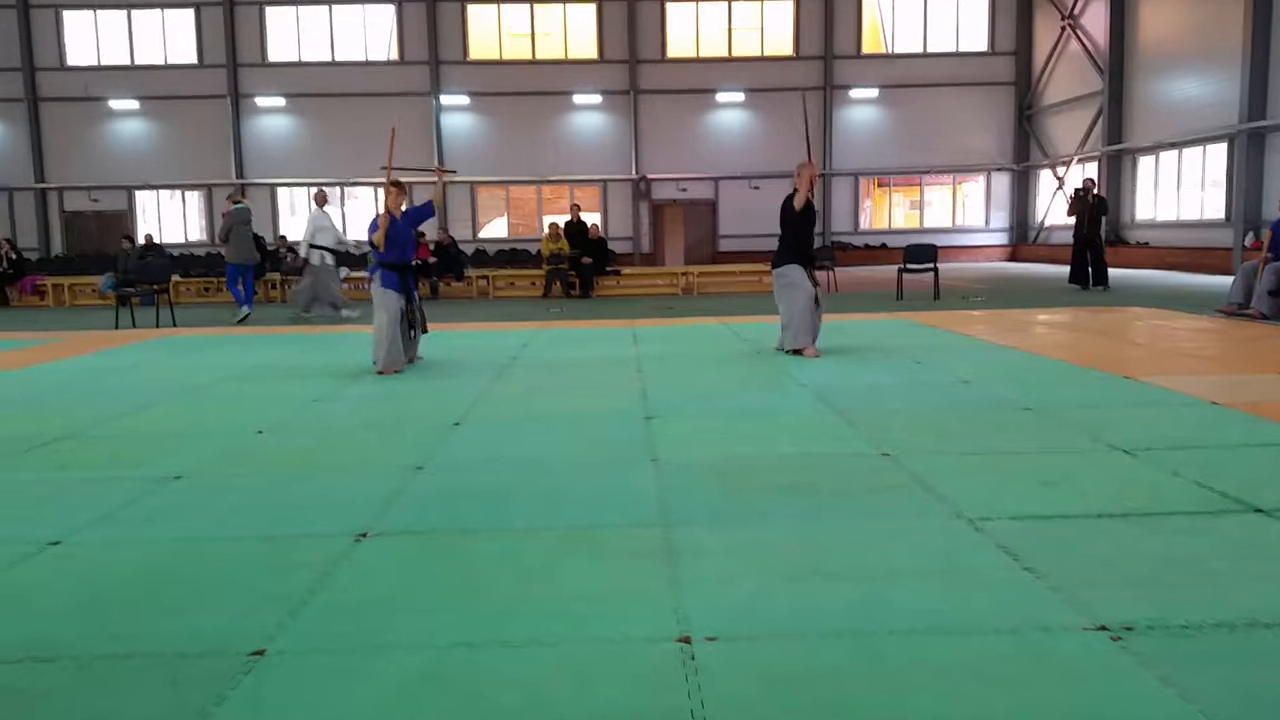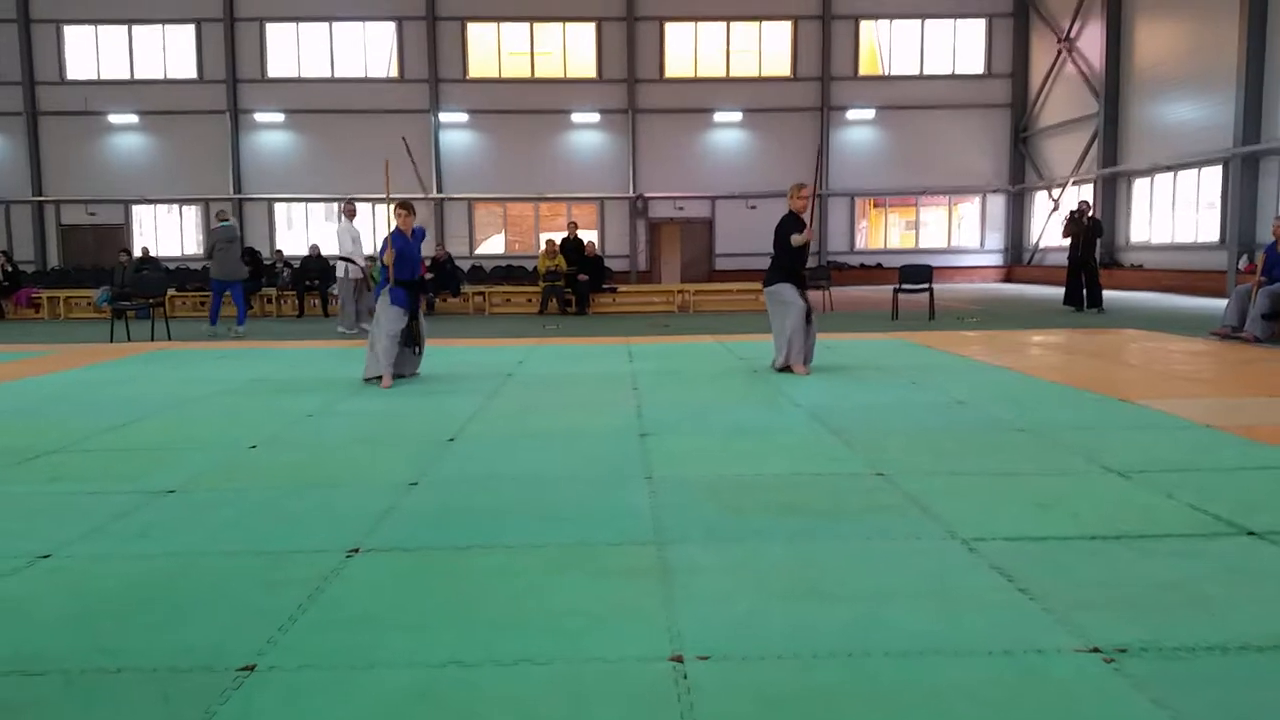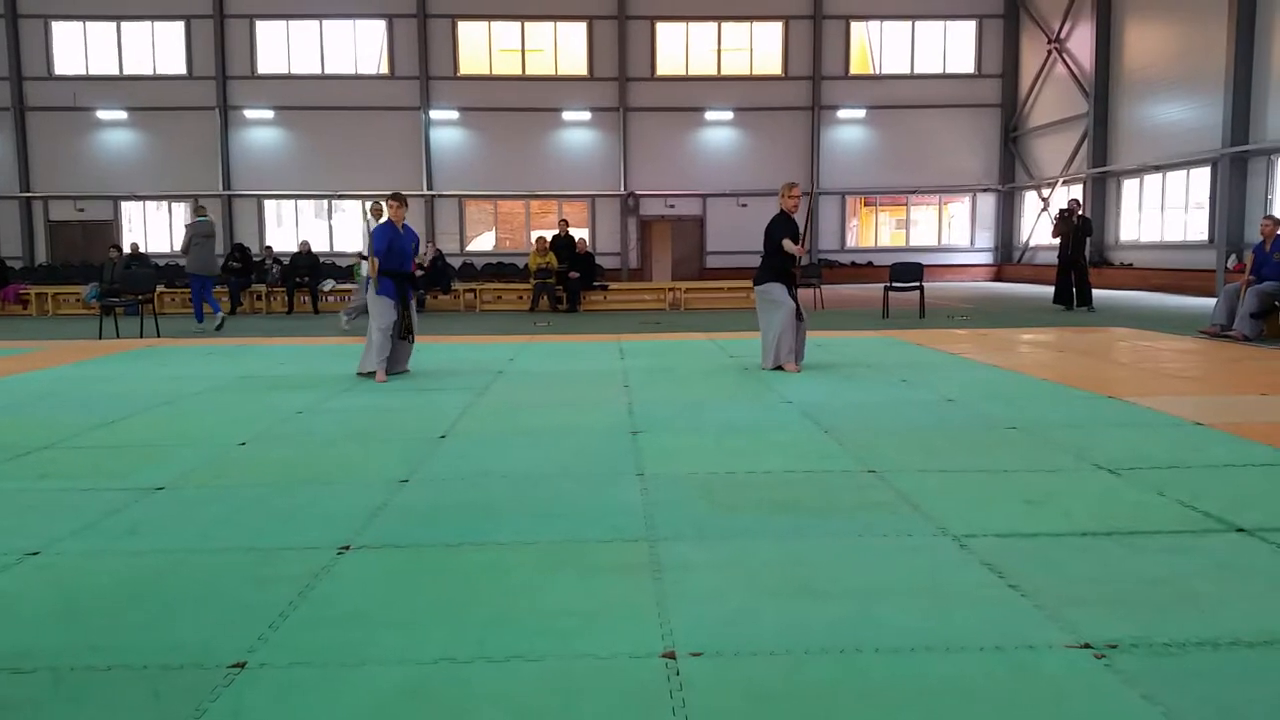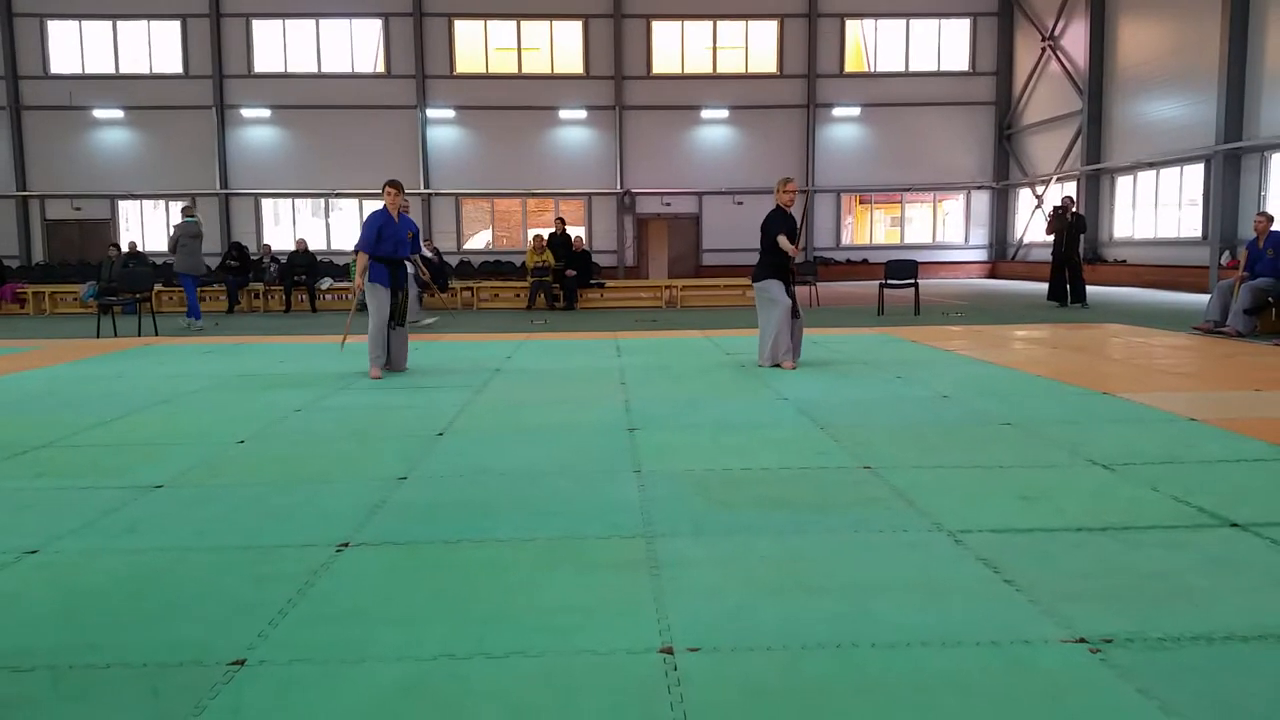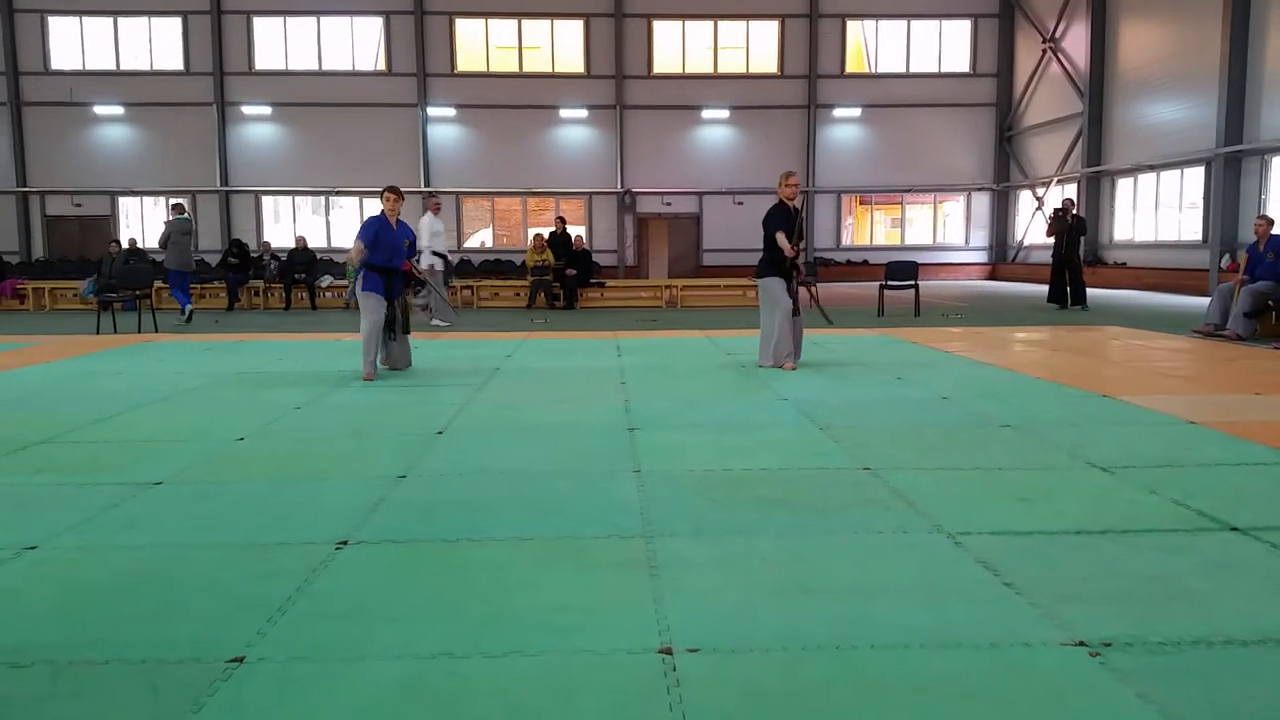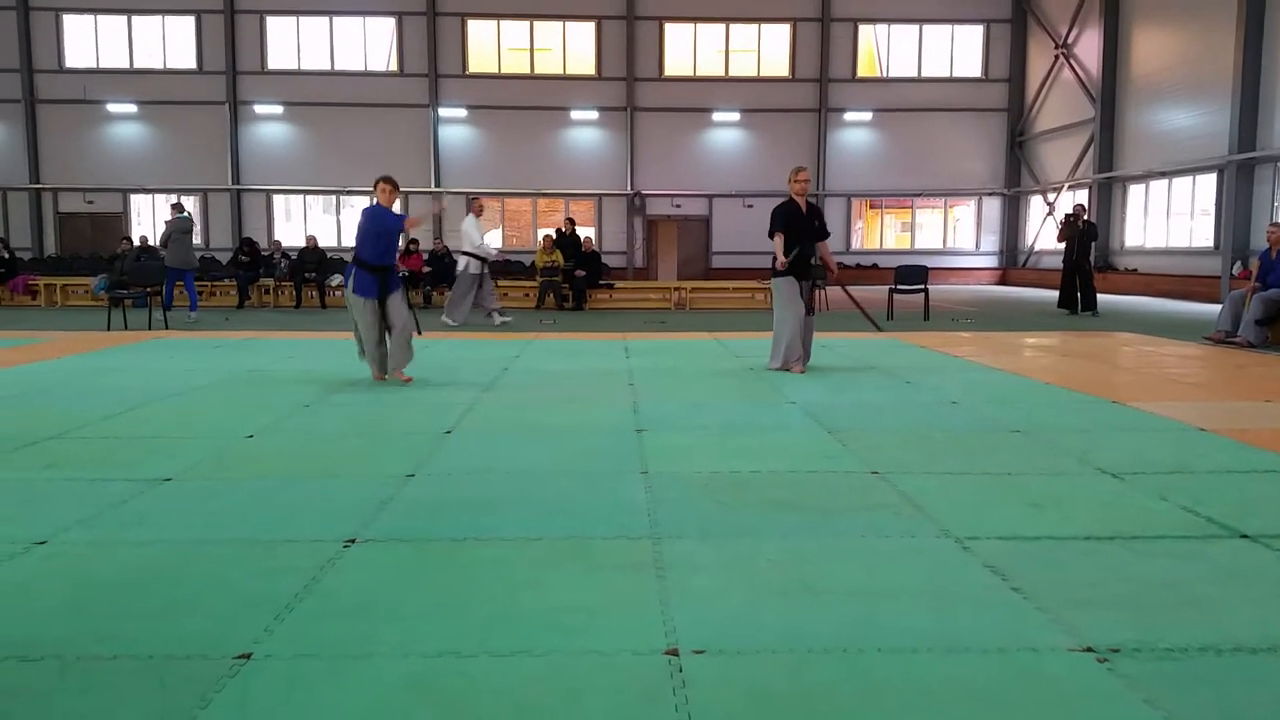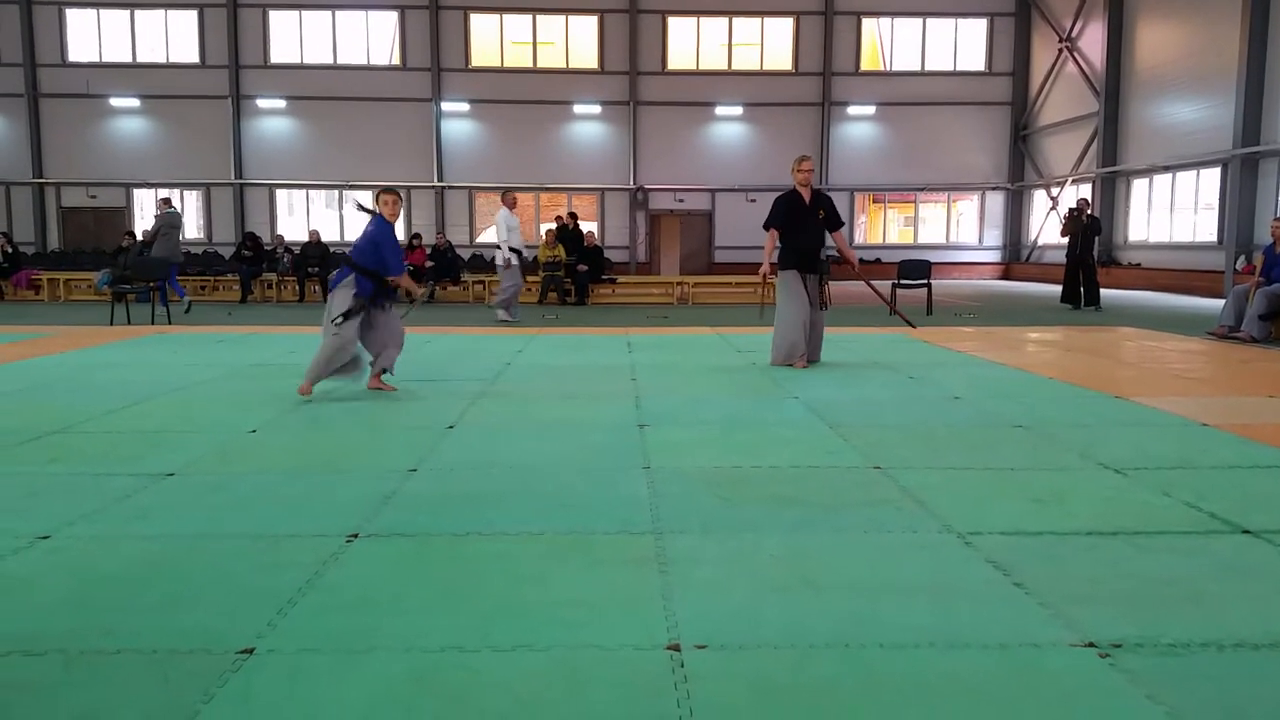
dt=0.3s
person 1, frame 1
left shoulder: (410, 216)
right shoulder: (381, 220)
left elbow: (435, 203)
right elbow: (376, 242)
left wrist: (440, 181)
right wrist: (380, 230)
left hip: (405, 275)
right hip: (385, 276)
left knee: (412, 317)
right knee: (388, 318)
left ankle: (406, 354)
right ankle: (388, 363)
person 1, frame 2
left shoulder: (415, 235)
right shoulder: (393, 240)
right elbow: (386, 259)
right wrist: (388, 258)
left hip: (411, 292)
right hip: (392, 292)
left knee: (416, 333)
right knee: (389, 331)
left ankle: (405, 369)
right ankle: (386, 373)
person 1, frame 3
left shoulder: (411, 234)
right shoulder: (381, 231)
right elbow: (374, 254)
left wrist: (416, 264)
right wrist: (373, 268)
left hip: (403, 283)
right hip: (383, 283)
left knee: (407, 326)
right knee: (382, 325)
left ankle: (395, 364)
right ankle: (379, 368)
person 1, frame 4
left shoulder: (409, 224)
right shoulder: (375, 219)
left elbow: (413, 251)
right elbow: (364, 248)
left wrist: (420, 268)
right wrist: (358, 276)
left hip: (399, 273)
right hip: (378, 271)
left knee: (398, 319)
right knee: (379, 319)
left ankle: (394, 362)
right ankle: (375, 364)
person 1, frame 5
left shoulder: (406, 230)
right shoulder: (373, 223)
left elbow: (409, 255)
right elbow: (362, 243)
right wrist: (356, 252)
left hip: (394, 280)
right hip: (372, 279)
left knee: (397, 324)
right knee: (372, 322)
left ankle: (396, 361)
right ankle: (369, 368)
person 1, frame 6
left shoulder: (392, 218)
right shoulder: (371, 214)
right elbow: (406, 223)
left hip: (387, 276)
right hip: (365, 277)
left knee: (402, 322)
right knee: (371, 329)
left ankle: (396, 368)
right ankle: (379, 367)
person 1, frame 7
left shoulder: (380, 226)
right shoulder: (384, 231)
right elbow: (395, 275)
right wrist: (416, 289)
left hip: (371, 287)
right hip: (351, 284)
left knee: (392, 331)
right knee: (344, 333)
left ankle: (375, 378)
right ankle: (311, 378)
person 2, frame 1
left shoulder: (807, 202)
right shoulder: (791, 200)
right elbow: (798, 203)
right wrist: (805, 189)
left hip: (801, 260)
right hip: (787, 261)
left knee: (812, 301)
right knee: (804, 294)
left ankle: (788, 342)
right ankle: (801, 343)
person 2, frame 2
left shoulder: (798, 222)
right shoulder: (788, 222)
right elbow: (793, 240)
right wrist: (804, 237)
left hip: (792, 279)
right hip: (778, 280)
left knee: (805, 321)
right knee: (797, 309)
left ankle: (784, 360)
right ankle: (792, 360)
person 2, frame 3
left shoulder: (790, 222)
right shoulder: (779, 222)
right elbow: (785, 242)
right wrist: (795, 249)
left hip: (782, 278)
right hip: (768, 279)
left knee: (797, 318)
right knee: (787, 309)
left ankle: (777, 358)
right ankle: (783, 359)
person 2, frame 4
left shoulder: (789, 218)
right shoulder: (775, 217)
right elbow: (780, 238)
right wrist: (790, 248)
left hip: (781, 275)
right hip: (767, 275)
left knee: (794, 315)
right knee: (782, 307)
left ankle: (779, 354)
right ankle: (780, 356)
person 2, frame 5
left shoulder: (796, 213)
right shoulder: (775, 212)
right elbow: (779, 234)
left wrist: (797, 267)
right wrist: (786, 249)
left hip: (787, 272)
right hip: (770, 271)
left knee: (793, 314)
right knee: (781, 310)
left ankle: (785, 355)
right ankle: (781, 357)
person 2, frame 6
left shoulder: (815, 211)
right shoulder: (782, 210)
left elbow: (820, 241)
right elbow: (777, 235)
left wrist: (831, 264)
right wrist: (780, 257)
left hip: (805, 271)
right hip: (785, 271)
left knee: (804, 316)
right knee: (792, 314)
left ankle: (797, 358)
right ankle: (790, 360)
person 2, frame 7
left shoulder: (824, 201)
right shoulder: (784, 202)
left elbow: (835, 231)
right elbow: (772, 233)
left wrist: (850, 255)
right wrist: (767, 262)
left hip: (815, 263)
right hip: (791, 264)
left knee: (815, 311)
right knee: (795, 310)
left ankle: (808, 353)
right ankle: (794, 355)
